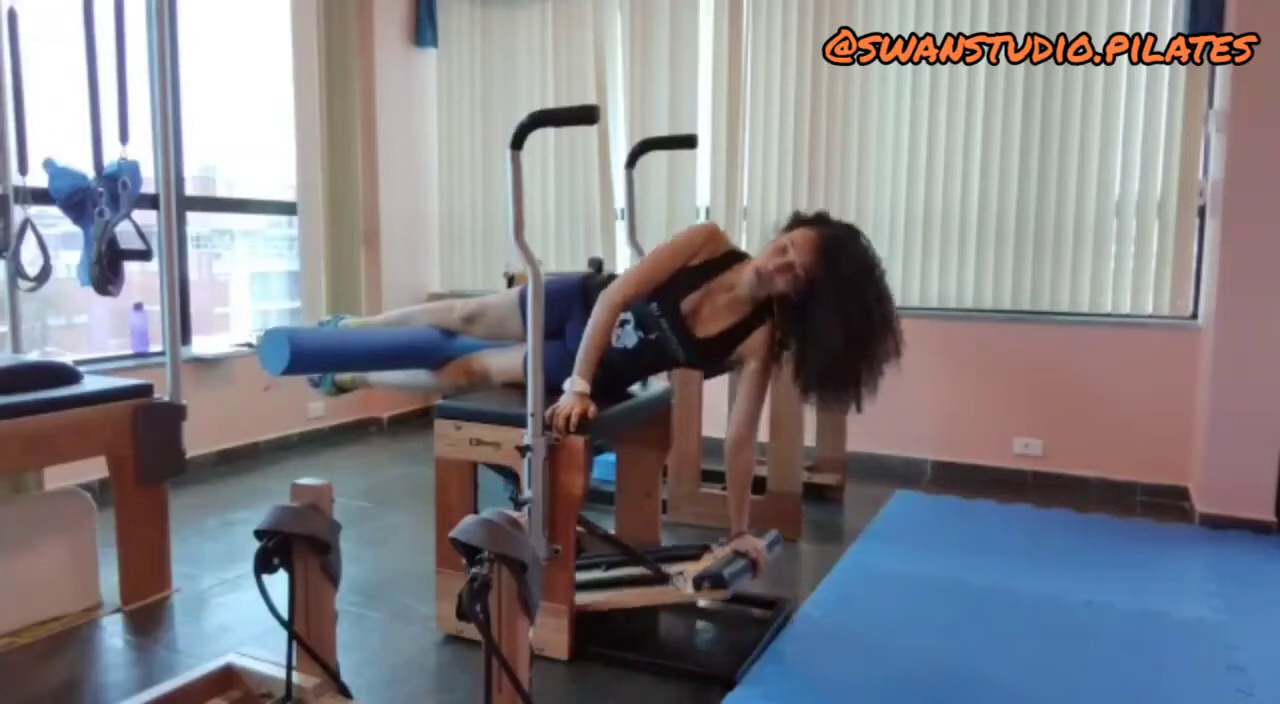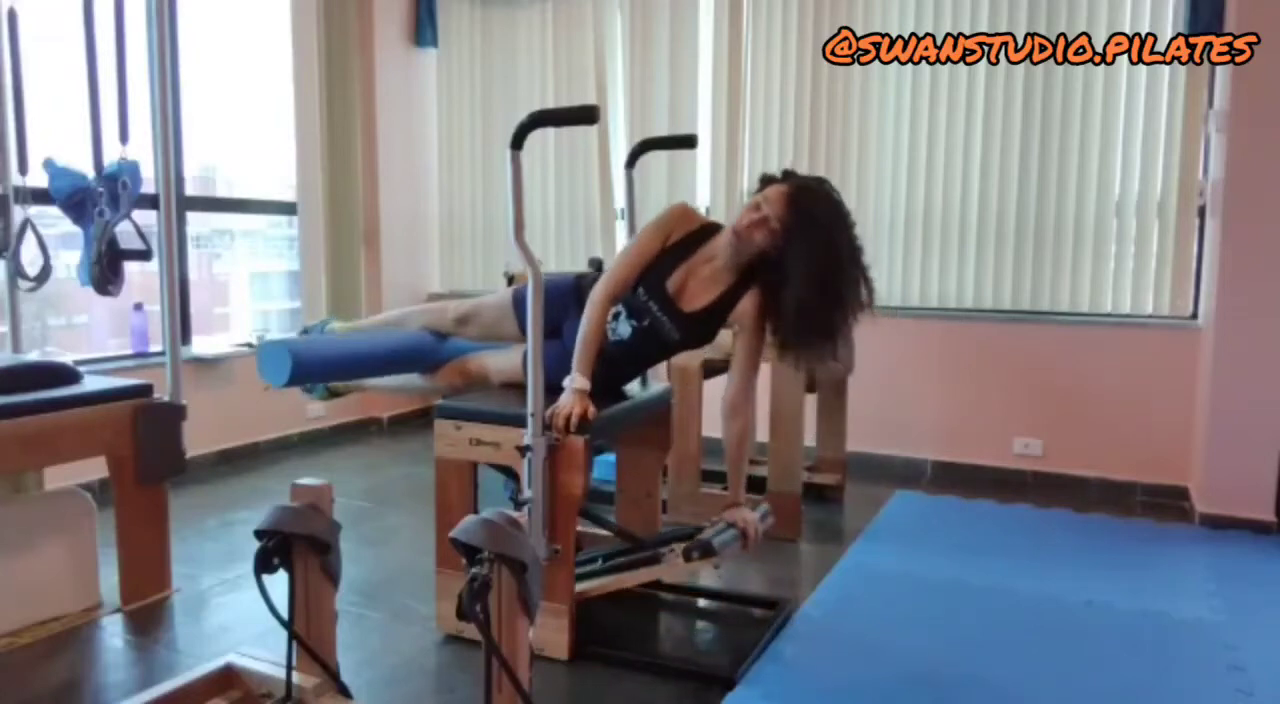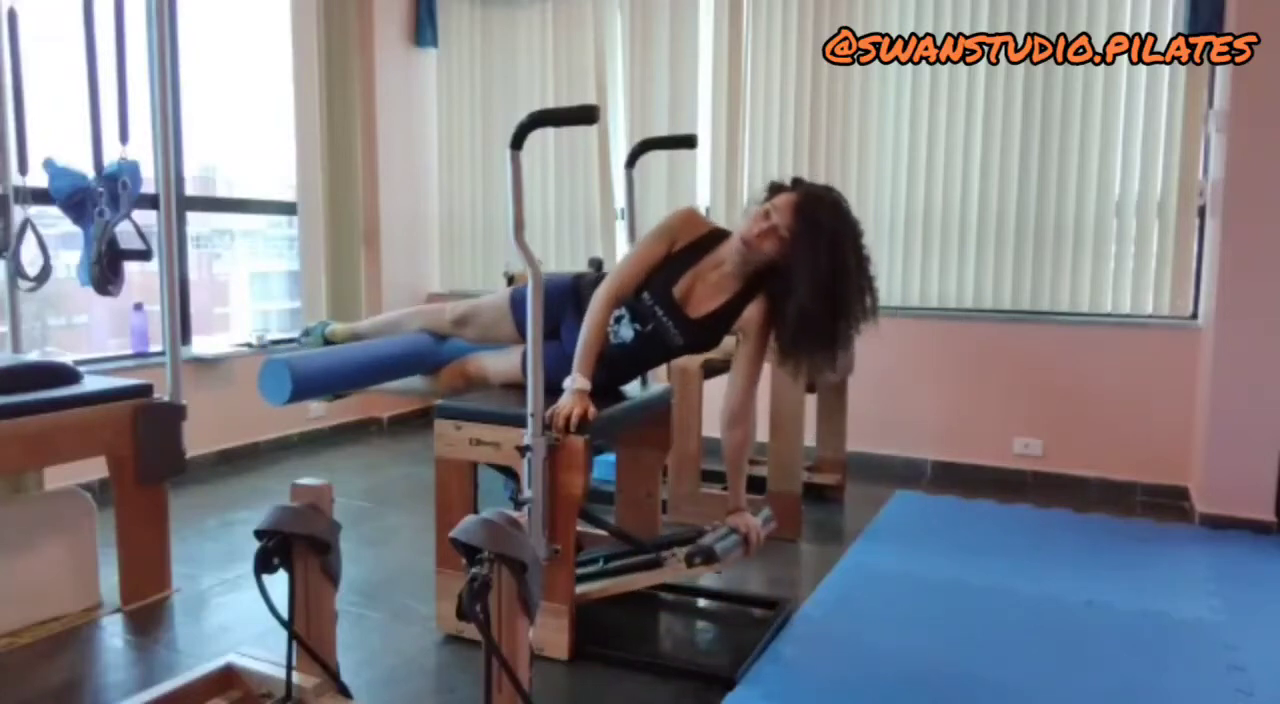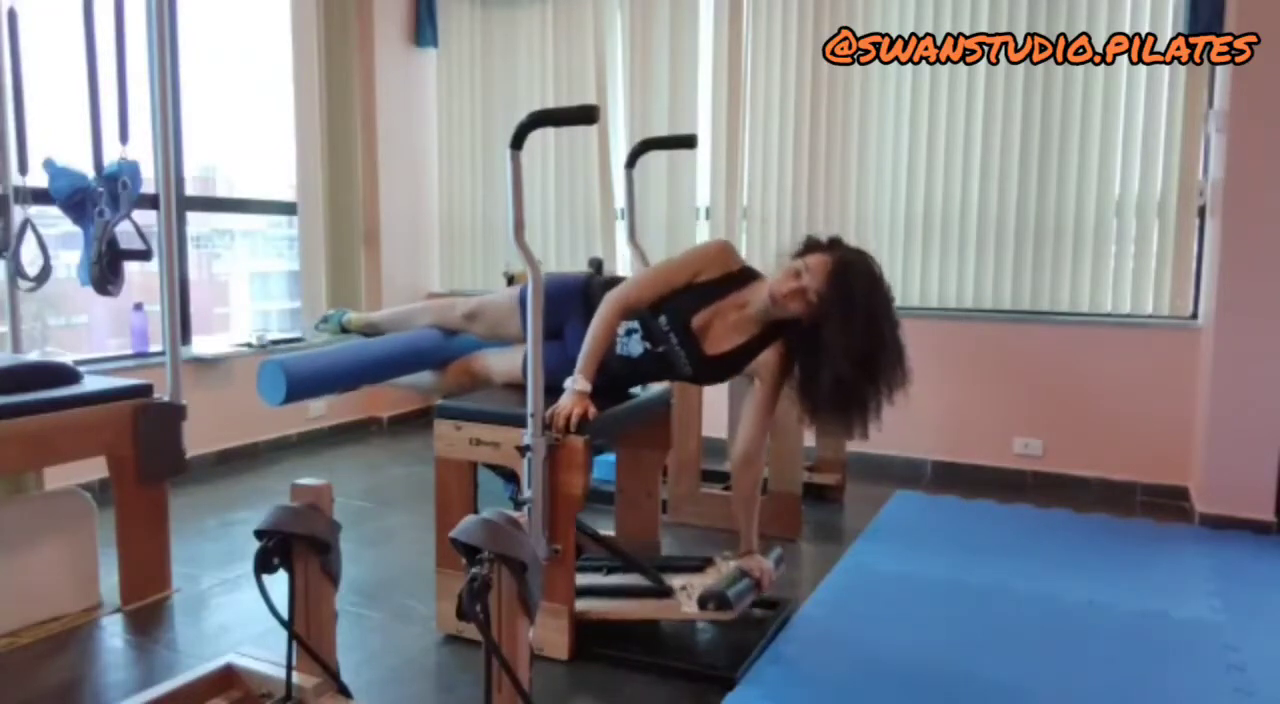
dt=0.5s
person 1, frame 1
left shoulder: (759, 338)
right shoulder: (708, 243)
left elbow: (741, 436)
right elbow: (614, 296)
left wrist: (739, 530)
right wrist: (575, 385)
left hip: (606, 369)
right hip: (582, 305)
left knee: (467, 371)
right knee: (463, 317)
left ankle: (349, 377)
right ankle: (349, 329)
person 1, frame 2
left shoulder: (750, 304)
right shoulder: (682, 222)
left elbow: (738, 406)
right elbow: (604, 292)
left wrist: (735, 498)
right wrist: (578, 384)
left hip: (605, 364)
right hip: (574, 305)
left knee: (463, 373)
right knee: (454, 317)
left ankle: (343, 382)
right ankle: (338, 334)
person 1, frame 3
left shoulder: (754, 311)
right shoulder: (689, 227)
left elbow: (738, 414)
right elbow: (607, 293)
left wrist: (737, 505)
right wrist: (576, 385)
left hip: (604, 365)
right hip: (575, 306)
left knee: (462, 373)
right knee: (452, 318)
right ankle: (339, 333)
person 1, frame 4
left shoulder: (768, 356)
right shoulder: (720, 260)
left elbow: (747, 457)
right elbow: (618, 300)
left wrist: (748, 549)
right wrist: (574, 385)
left hip: (607, 369)
right hip: (585, 306)
left knee: (469, 372)
right knee: (464, 314)
right ankle: (361, 321)
